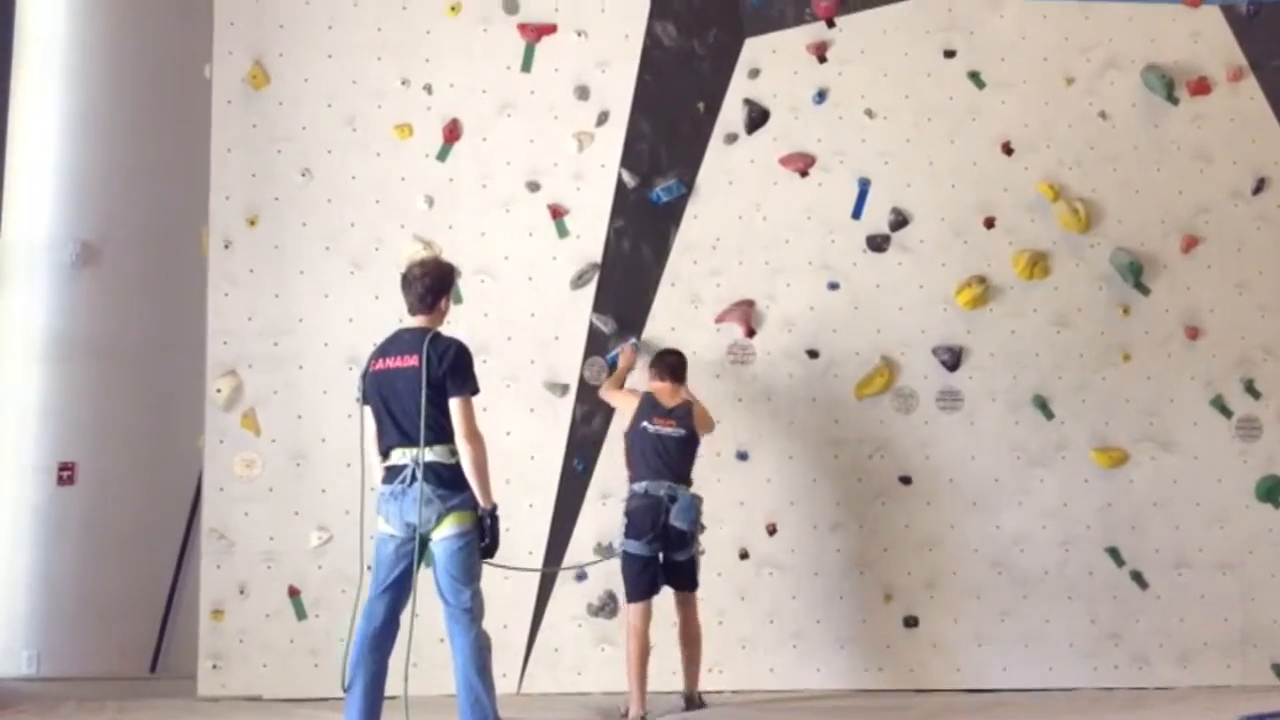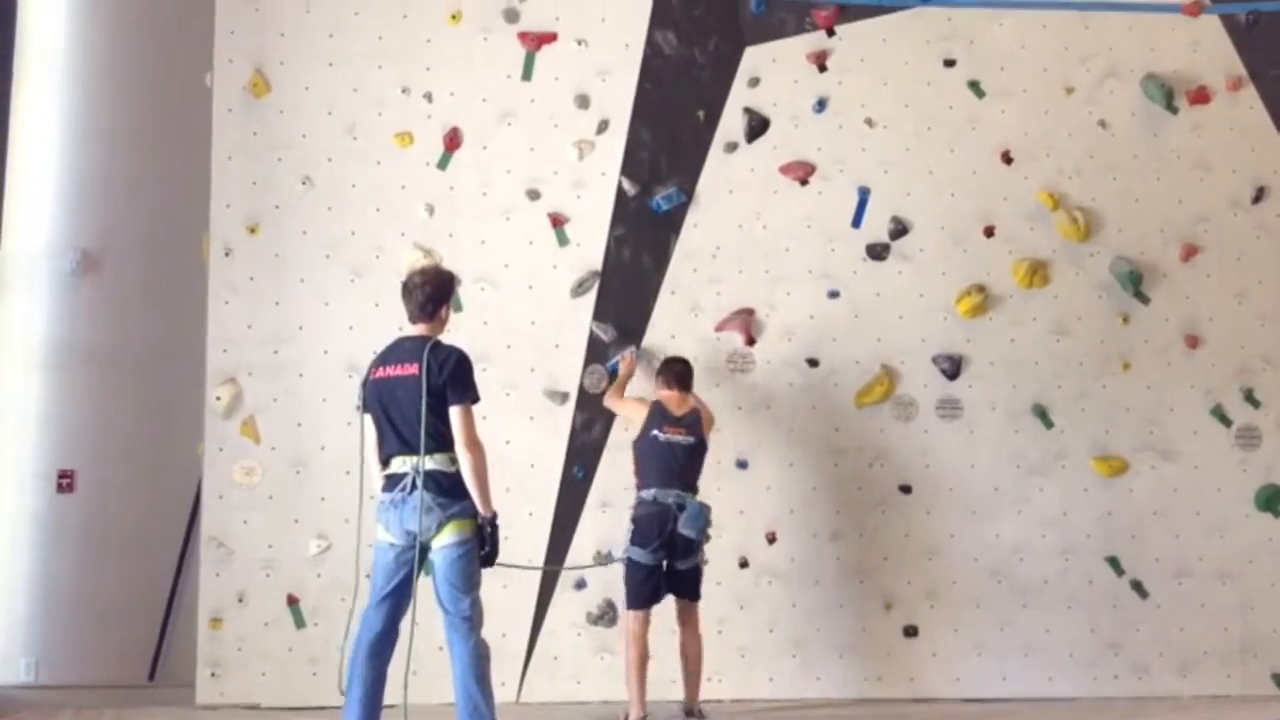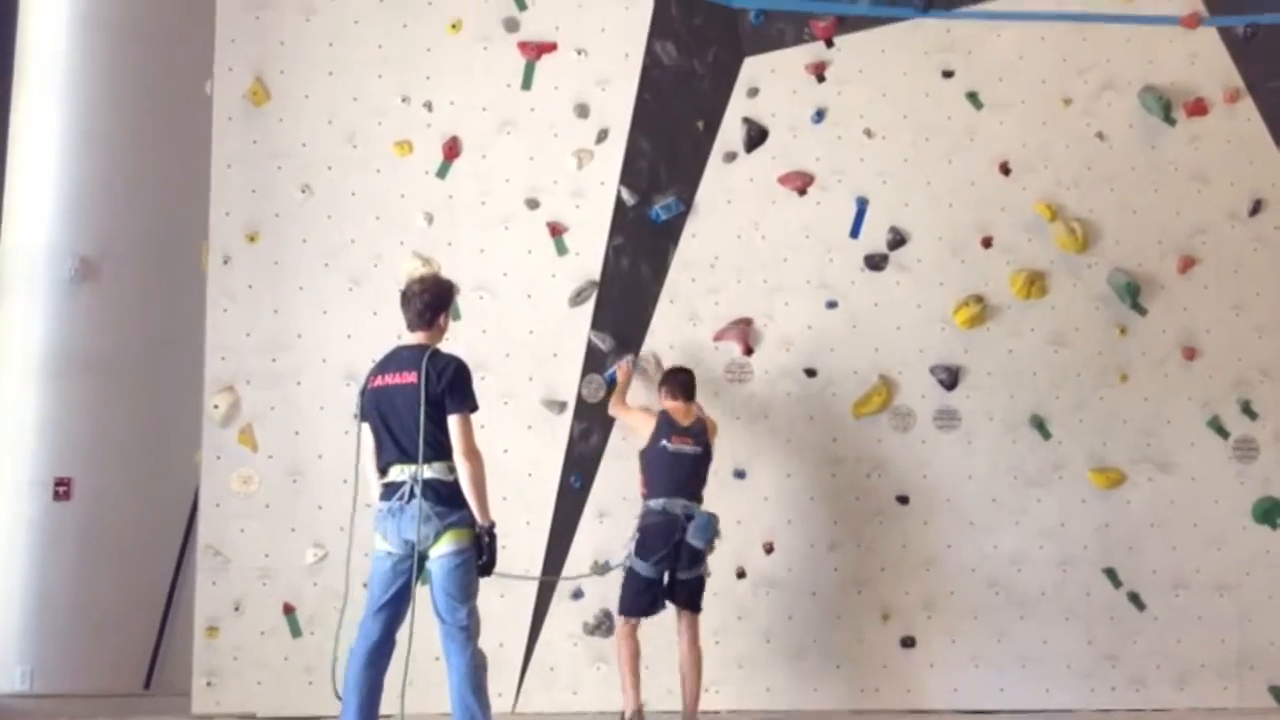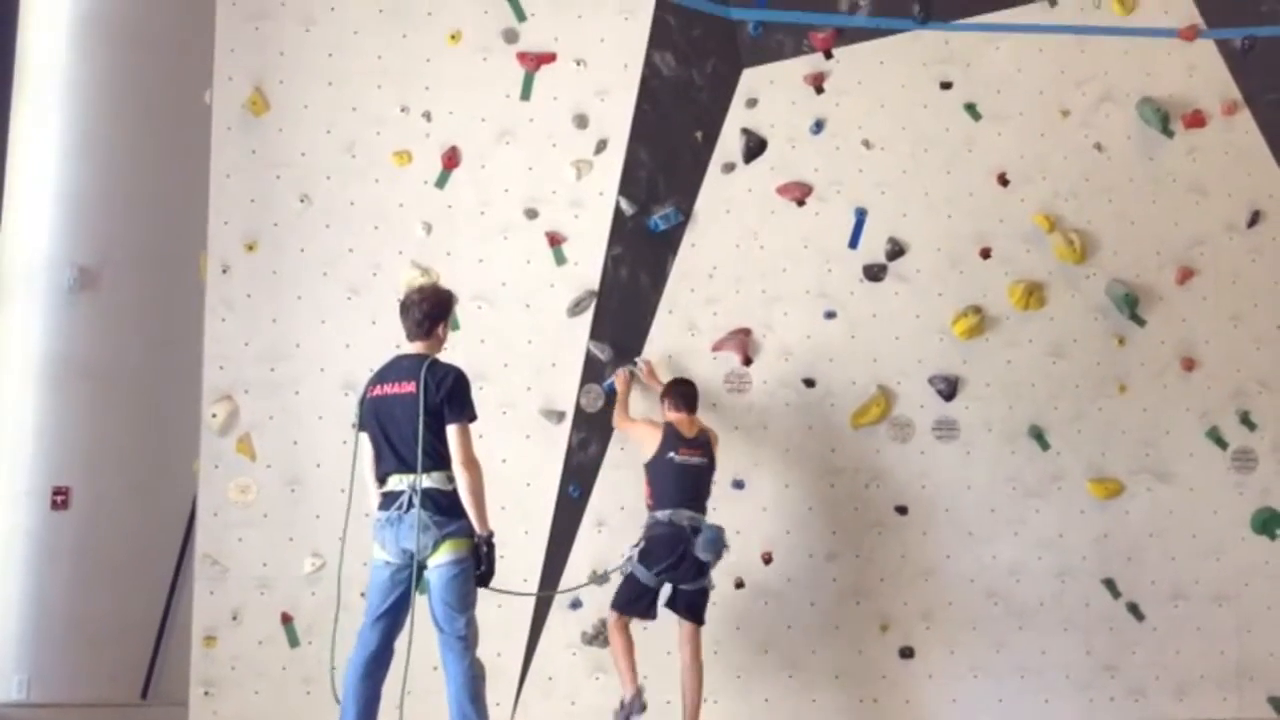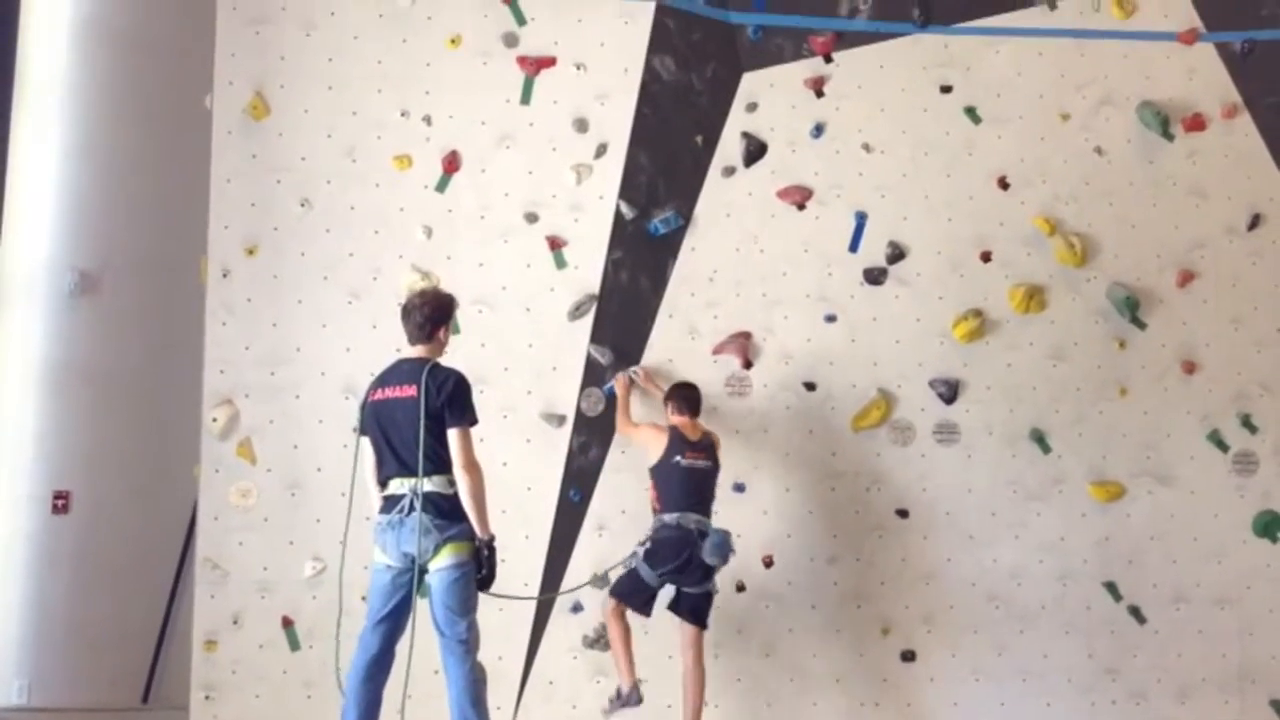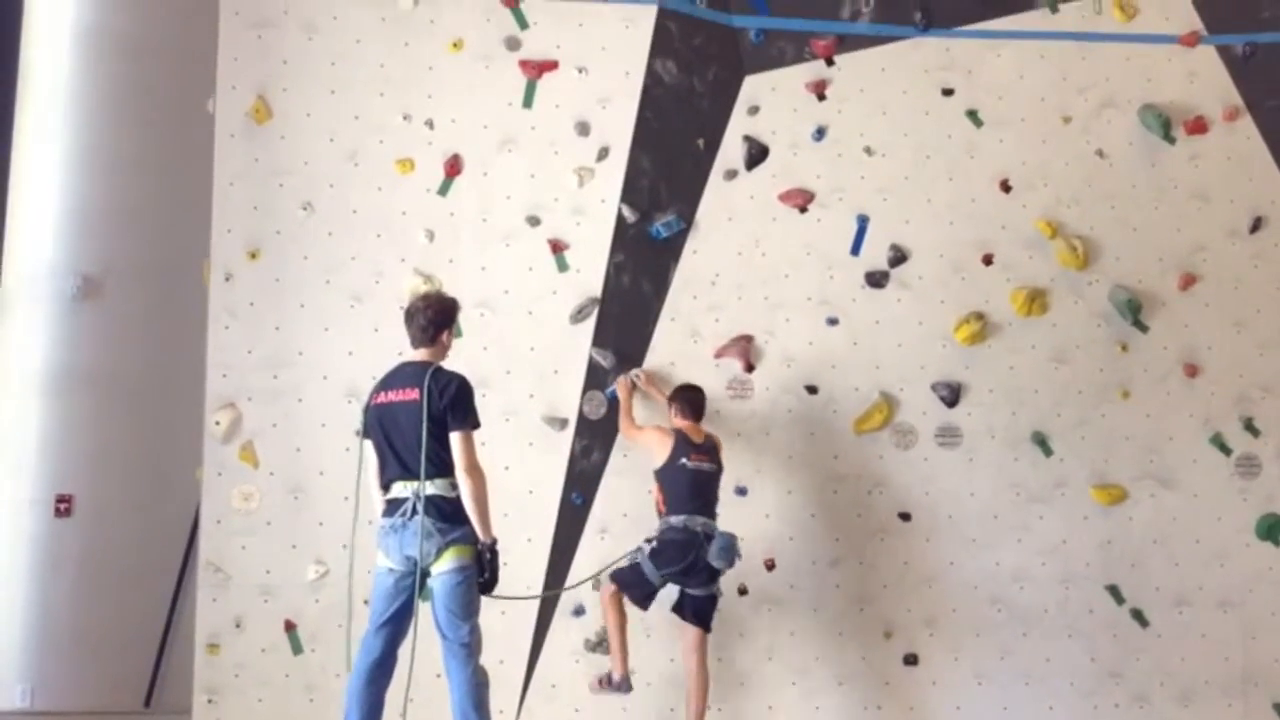
dt=0.1s
person 1, frame 1
left shoulder: (378, 357)
right shoulder: (449, 351)
left elbow: (373, 441)
right elbow: (466, 436)
right wrist: (487, 505)
left hip: (394, 494)
right hip: (445, 493)
left knee: (379, 614)
right knee: (463, 615)
person 1, frame 2
left shoulder: (378, 366)
right shoulder: (449, 359)
left elbow: (373, 449)
right elbow: (466, 445)
right wrist: (487, 514)
left hip: (394, 502)
right hip: (445, 502)
left knee: (378, 622)
right knee: (462, 624)
person 1, frame 3
left shoulder: (377, 373)
right shoulder: (448, 368)
left elbow: (371, 459)
right elbow: (465, 453)
right wrist: (485, 523)
left hip: (392, 510)
right hip: (442, 510)
left knee: (375, 631)
right knee: (459, 634)
person 1, frame 4
left shoulder: (375, 384)
right shoulder: (447, 378)
left elbow: (369, 468)
right elbow: (463, 464)
right wrist: (483, 533)
left hip: (391, 520)
right hip: (441, 519)
left knee: (372, 640)
right knee: (457, 644)
person 1, frame 5
left shoulder: (377, 387)
right shoulder: (447, 381)
left elbow: (371, 471)
right elbow: (464, 467)
right wrist: (485, 537)
left hip: (392, 523)
right hip: (442, 523)
left knee: (374, 643)
right knee: (458, 646)
person 1, frame 6
left shoulder: (380, 391)
right shoulder: (450, 385)
left elbow: (375, 474)
right elbow: (467, 471)
right wrist: (487, 541)
left hip: (395, 527)
right hip: (445, 526)
left knee: (376, 647)
right knee: (460, 650)
person 2, frame 1
left shoulder: (636, 403)
right shoulder: (696, 412)
left elbow: (606, 390)
left wrist: (625, 365)
right wrist: (682, 388)
left hip: (643, 512)
right hip: (682, 514)
left knee: (638, 615)
right knee: (687, 607)
person 2, frame 2
left shoulder: (644, 410)
right shoulder: (702, 418)
left elbow: (610, 398)
left wrist: (625, 372)
right wrist: (685, 389)
left hip: (650, 520)
right hip: (688, 522)
left knee: (637, 622)
right knee: (688, 619)
person 2, frame 3
left shoulder: (649, 421)
right shoulder: (707, 428)
left elbow: (615, 408)
left wrist: (624, 379)
right wrist: (673, 379)
left hip: (656, 529)
left knee: (627, 624)
right knee: (688, 628)
person 2, frame 4
left shoulder: (654, 432)
right shoulder: (709, 439)
left elbow: (620, 420)
right elbow: (688, 418)
left wrist: (623, 389)
right wrist: (656, 382)
left hip: (662, 540)
right hip: (698, 544)
left knee: (617, 620)
right knee: (690, 640)
person 2, frame 5
left shoulder: (659, 436)
right shoulder: (712, 443)
left elbow: (623, 426)
right elbow: (688, 417)
left wrist: (623, 393)
right wrist: (653, 387)
left hip: (668, 542)
right hip: (704, 547)
left knee: (614, 605)
right knee: (692, 645)
left ankle: (627, 686)
person 2, frame 6
left shoulder: (663, 439)
right shoulder: (714, 446)
left elbow: (627, 427)
right elbow: (690, 422)
left wrist: (625, 395)
right wrist: (654, 389)
left hip: (674, 544)
right hip: (708, 550)
left knee: (611, 589)
right knee: (695, 648)
left ankle: (619, 675)
